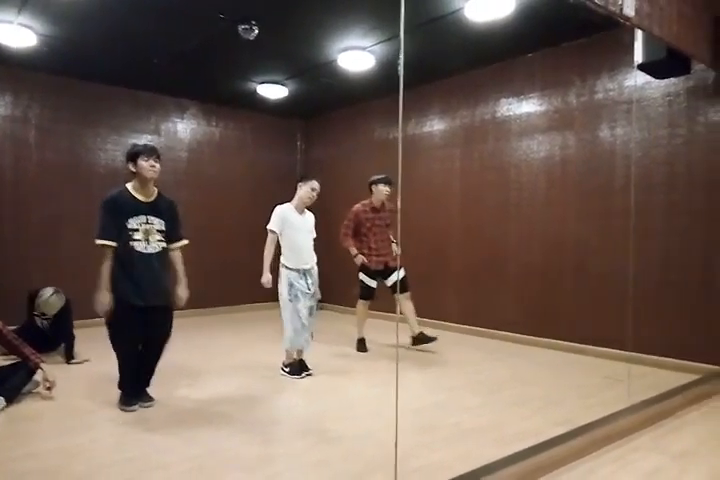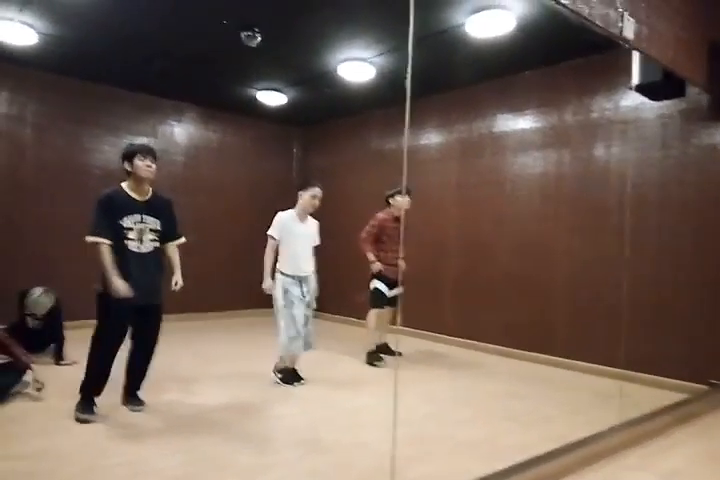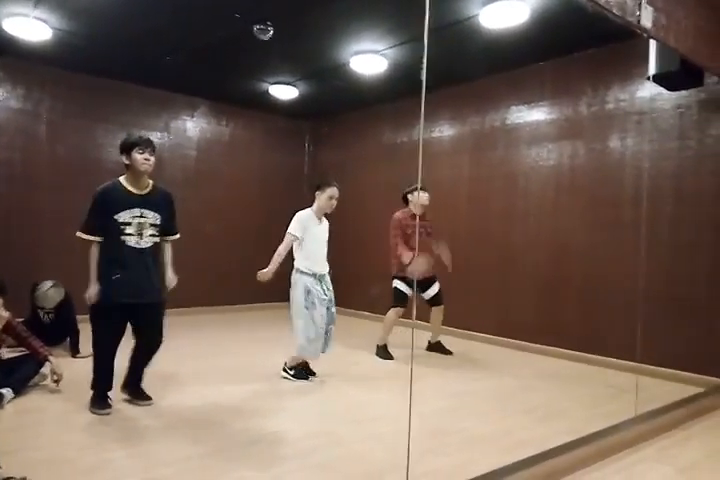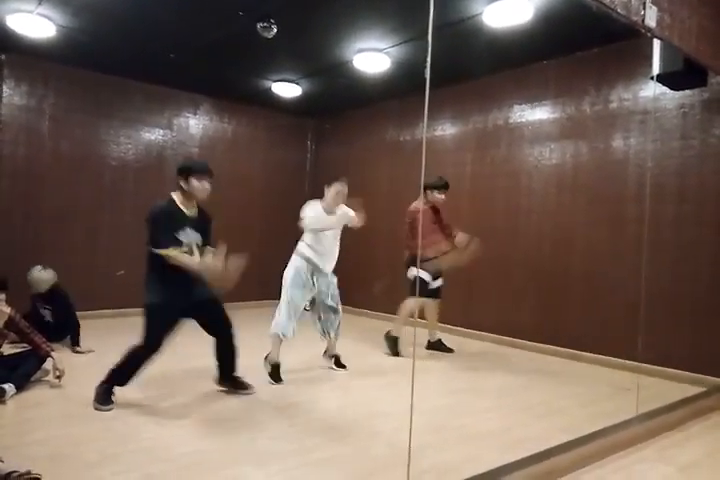
dt=0.7s
person 1, frame 1
left shoulder: (167, 205)
right shoulder: (115, 202)
left elbow: (174, 247)
right elbow: (108, 248)
left wrist: (182, 283)
right wrist: (103, 289)
left hip: (158, 289)
right hip: (125, 289)
left knee: (157, 339)
right knee: (126, 342)
left ankle: (141, 386)
right ankle: (128, 390)
person 1, frame 2
left shoulder: (163, 204)
right shoulder: (110, 200)
left elbow: (171, 242)
right elbow: (102, 243)
left wrist: (177, 271)
right wrist: (114, 278)
left hip: (152, 289)
right hip: (119, 289)
left knee: (146, 343)
right knee: (106, 342)
left ankle: (131, 391)
right ankle: (87, 397)
person 1, frame 3
left shoulder: (163, 198)
right shoulder: (107, 195)
left elbow: (167, 238)
right elbow: (93, 240)
left wrist: (168, 272)
right wrist: (93, 282)
left hip: (150, 285)
right hip: (114, 285)
left knee: (151, 339)
right knee: (106, 340)
left ankle: (132, 384)
right ankle: (100, 392)
person 1, frame 4
left shoulder: (204, 217)
right shoulder: (163, 213)
left elbow: (207, 256)
right elbow: (171, 255)
left wrist: (219, 267)
right wrist: (210, 267)
left hip: (194, 287)
right hip: (164, 290)
left knee: (224, 327)
right knee: (152, 342)
left ankle: (227, 377)
right ankle: (108, 385)
person 2, frame 1
left shoulder: (310, 217)
right shoulder: (282, 211)
right elbow: (271, 242)
right wrist: (266, 271)
left hip: (309, 272)
right hip: (291, 273)
left knee: (307, 316)
right knee: (294, 316)
left ankle: (300, 358)
right ankle: (288, 362)
person 2, frame 2
left shoulder: (314, 224)
right shoulder: (283, 218)
right elbow: (270, 248)
left wrist: (314, 279)
right wrist: (267, 277)
left hip: (306, 280)
right hip: (286, 279)
left knee: (303, 324)
right knee: (291, 323)
left ankle: (291, 366)
right ankle: (281, 366)
person 2, frame 3
left shoulder: (325, 223)
right shoulder: (303, 217)
right elbow: (286, 244)
right wrist: (271, 268)
left hip: (322, 279)
right hip: (305, 279)
left knee: (326, 323)
right knee: (311, 325)
left ankle: (302, 360)
right ankle: (291, 365)
person 2, frame 4
left shoulder: (343, 211)
right shoulder: (312, 208)
left elbow: (357, 222)
right elbow: (308, 225)
left hip: (324, 271)
right hip: (303, 265)
left knee: (331, 310)
right knee: (289, 310)
left ankle: (331, 353)
right ankle: (273, 359)
person 3, frame 1
left shoulder: (388, 209)
right shoulder: (358, 211)
right elbow: (345, 235)
left wrist: (393, 242)
right wrist: (356, 254)
left hip: (390, 260)
right hip: (370, 262)
left knee: (404, 295)
right knee: (364, 300)
left ankle: (416, 334)
right ankle: (360, 338)
person 3, frame 2
left shoulder: (402, 221)
right shoulder: (381, 219)
right elbow: (364, 239)
left wrist: (401, 258)
right wrist: (372, 261)
left hip: (395, 270)
right hip: (381, 270)
left knee: (389, 307)
right knee: (377, 308)
left ankle: (381, 343)
right ankle: (371, 350)
person 3, frame 3
left shoulder: (425, 219)
right shoulder: (400, 217)
right elbow: (396, 244)
left wrist: (440, 250)
right wrist: (410, 260)
left hip: (426, 272)
right hip: (405, 272)
left knee: (438, 305)
right knee: (398, 308)
left ankle: (434, 342)
right ankle: (381, 345)
person 3, frame 4
left shoulder: (436, 211)
right shoulder: (419, 209)
left elbow: (447, 230)
right elbow: (427, 234)
left wrist: (459, 237)
right wrist: (443, 253)
left hip: (432, 260)
right hip: (419, 259)
left knee: (433, 299)
right knee: (418, 298)
left ankle: (433, 340)
right ankle: (393, 335)
